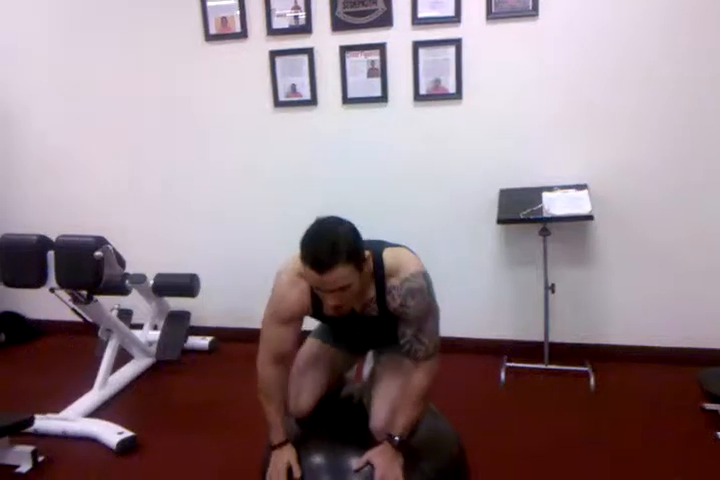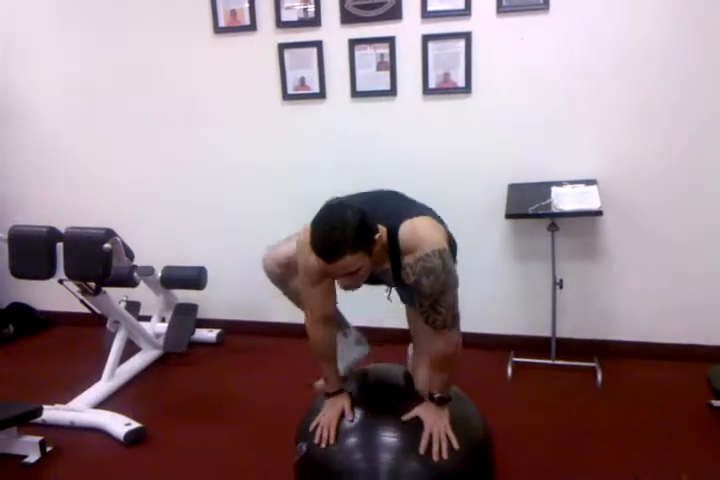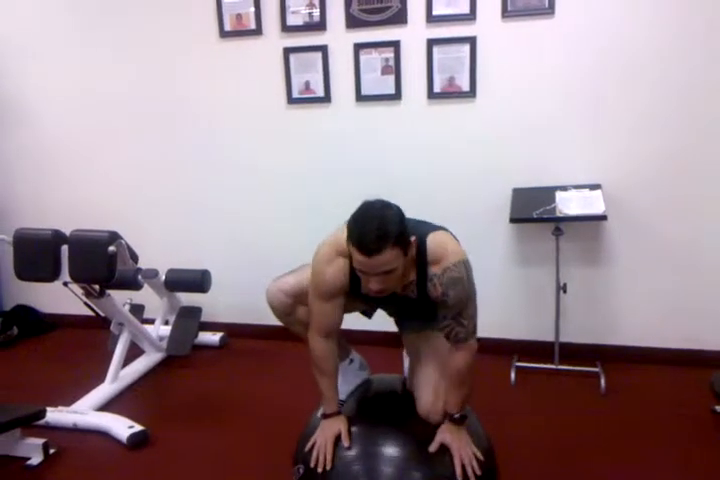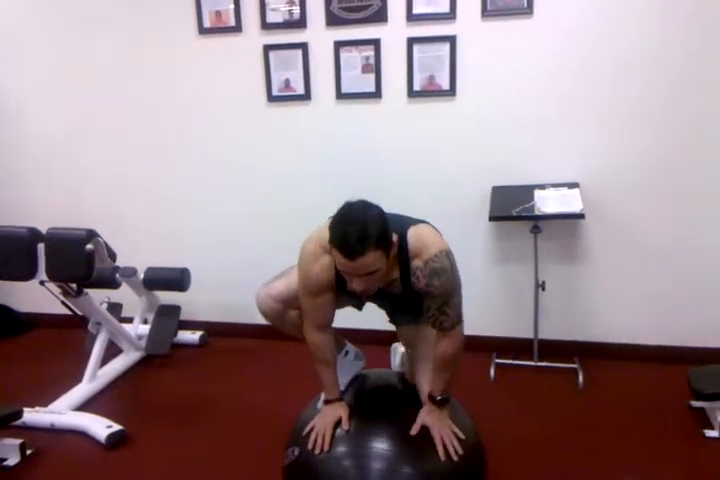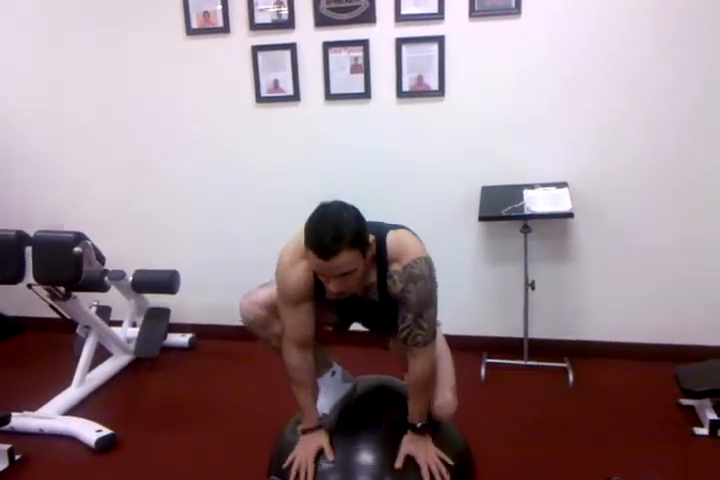
dt=1s
person 1, frame 1
left shoulder: (406, 281)
right shoulder: (292, 283)
left elbow: (424, 367)
right elbow: (271, 363)
left wrist: (393, 445)
right wrist: (279, 444)
left hip: (397, 333)
right hip: (340, 329)
left knee: (383, 428)
right knee: (298, 407)
left ankle: (378, 381)
right ankle: (337, 383)
person 1, frame 2
left shoulder: (425, 252)
right shoulder: (312, 246)
left elbow: (446, 335)
right elbow: (319, 322)
left wrist: (437, 402)
right wrist: (334, 392)
left hip: (413, 258)
right hip: (360, 251)
left knee: (426, 383)
right knee: (274, 262)
left ankle: (416, 361)
right ankle: (349, 341)
person 1, frame 3
left shoulder: (447, 264)
right shoulder: (332, 257)
left elbow: (463, 346)
right elbow: (322, 336)
left wrist: (454, 421)
right wrist: (331, 413)
left hip: (424, 308)
right hip: (356, 294)
left knee: (433, 413)
right knee: (279, 295)
left ankle: (416, 371)
right ankle: (349, 365)
person 1, frame 4
left shoulder: (430, 258)
right shoulder: (317, 254)
left elbow: (450, 334)
right elbow: (317, 329)
left wrist: (437, 404)
right wrist: (332, 399)
left hip: (413, 299)
left knee: (430, 397)
right knee: (268, 300)
left ankle: (406, 363)
right ankle: (345, 358)
person 1, frame 5
left shoulder: (409, 264)
right shoulder: (294, 263)
left elbow: (420, 353)
right elbow: (297, 348)
left wrist: (418, 431)
right wrist: (311, 428)
left hip: (395, 310)
right hip: (336, 307)
left knee: (443, 407)
right knee: (252, 309)
right ankle: (331, 378)
